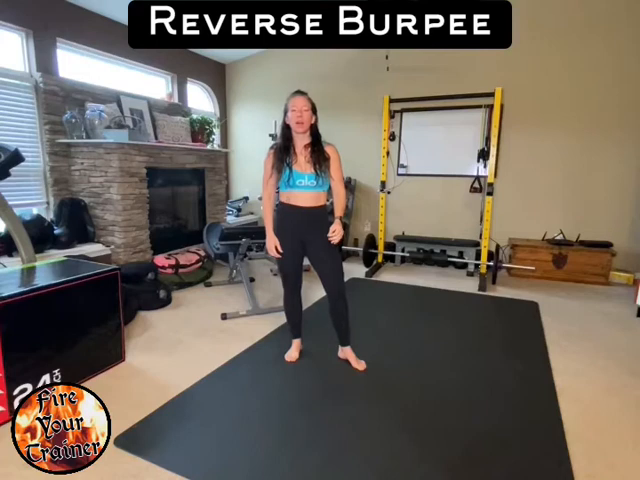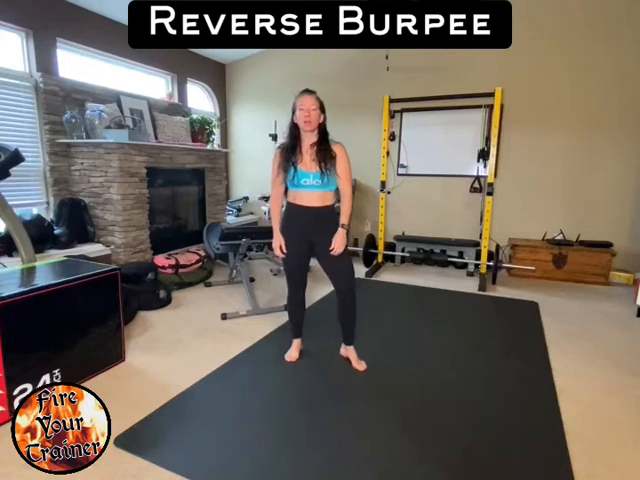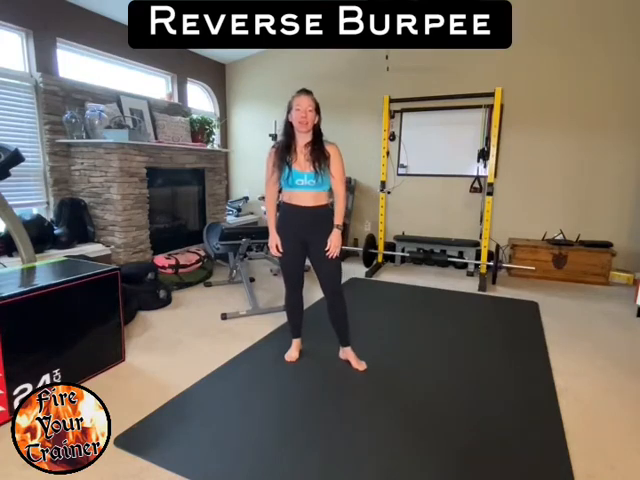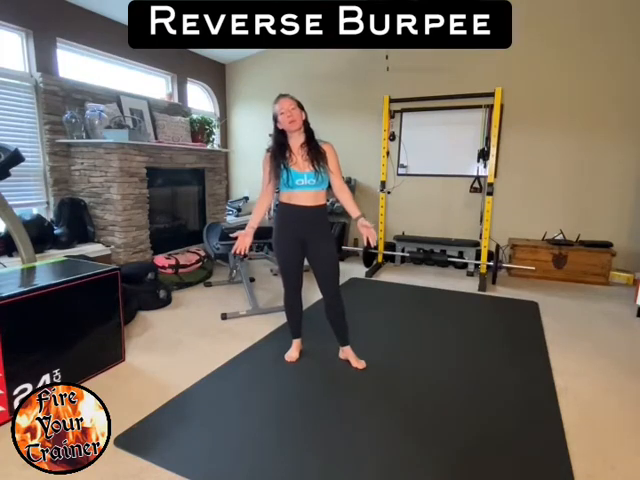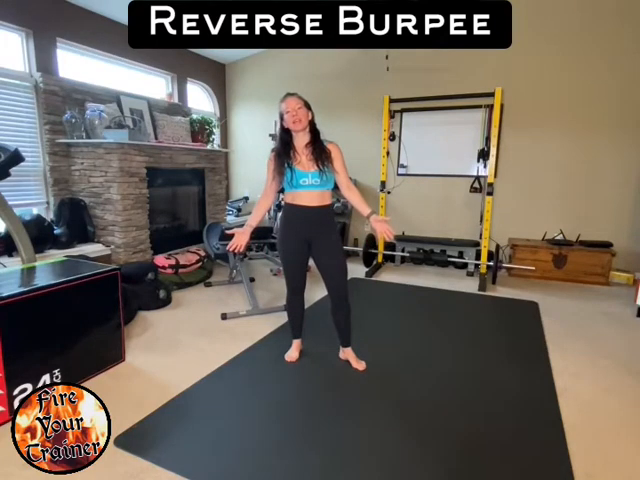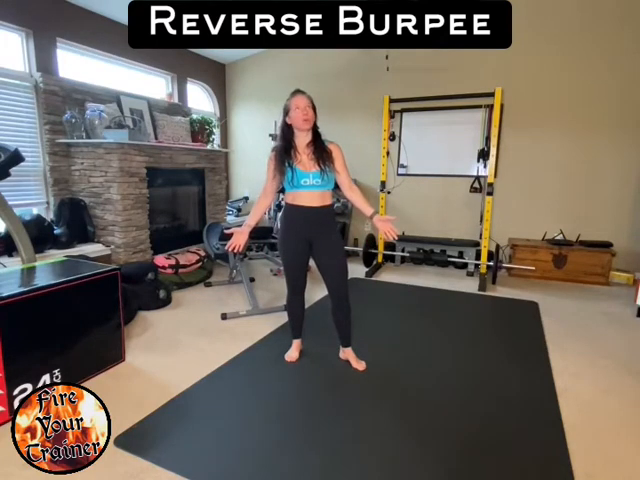
dt=0.7s
person 1, frame 1
left shoulder: (327, 152)
right shoulder: (276, 153)
left elbow: (339, 190)
right elbow: (268, 195)
left wrist: (339, 220)
right wrist: (270, 232)
left hip: (318, 223)
right hip: (287, 223)
left knee: (336, 287)
right knee: (291, 286)
left ankle: (345, 347)
right ankle: (296, 342)
person 1, frame 2
left shoulder: (335, 151)
right shoulder: (284, 152)
left elbow: (346, 193)
right elbow: (276, 195)
left wrist: (342, 229)
right wrist: (276, 232)
left hip: (326, 222)
right hip: (294, 223)
left knee: (346, 287)
right knee: (296, 287)
left ankle: (348, 346)
right ankle: (296, 342)
person 1, frame 3
left shoulder: (329, 151)
right shoulder: (278, 152)
left elbow: (339, 193)
right elbow: (271, 194)
left wrist: (337, 230)
right wrist: (272, 231)
left hip: (320, 222)
right hip: (289, 223)
left knee: (333, 289)
right knee: (293, 287)
left ankle: (346, 348)
right ankle: (296, 342)
person 1, frame 4
left shoulder: (325, 150)
right shoulder: (273, 156)
left elbow: (340, 188)
right elbow: (266, 195)
left wrist: (360, 219)
right wrist: (250, 229)
left hip: (318, 223)
right hip: (287, 223)
left knee: (331, 288)
right knee: (292, 287)
left ankle: (345, 347)
right ankle: (296, 342)
person 1, frame 5
left shoulder: (330, 150)
right shoulder: (278, 155)
left elbow: (347, 187)
right elbow: (268, 195)
left wrist: (371, 216)
right wrist: (248, 227)
left hip: (324, 224)
right hip: (292, 224)
left knee: (338, 289)
right knee: (294, 287)
left ankle: (346, 349)
right ankle: (296, 342)
person 1, frame 6
left shoulder: (331, 150)
right shoulder: (279, 154)
left elbow: (349, 188)
right elbow: (267, 194)
left wrist: (374, 216)
right wrist: (247, 226)
left hip: (325, 224)
right hip: (293, 224)
left knee: (339, 289)
right knee: (295, 288)
left ankle: (346, 349)
right ankle: (296, 343)
